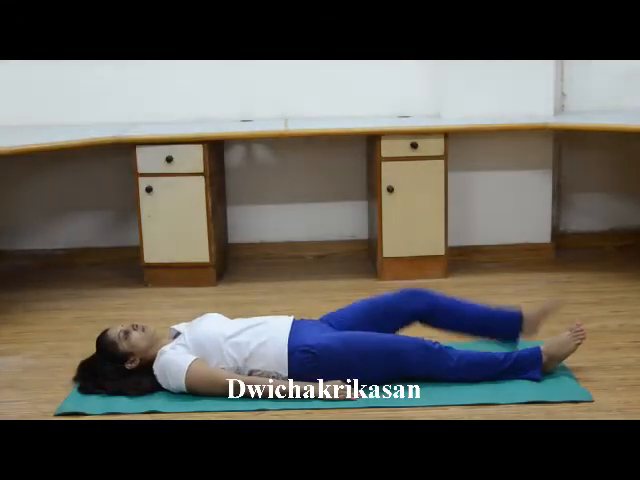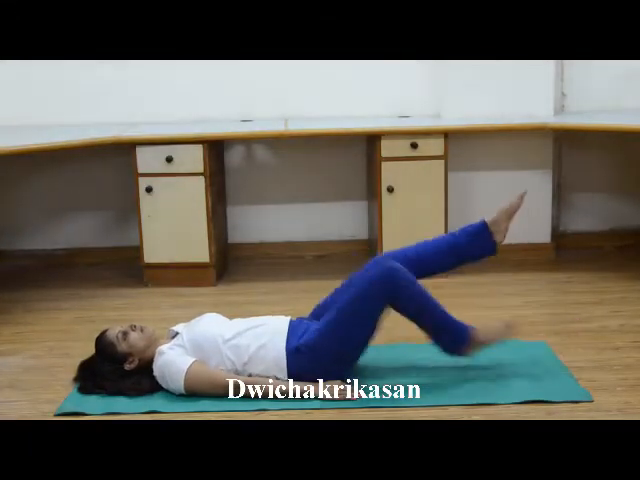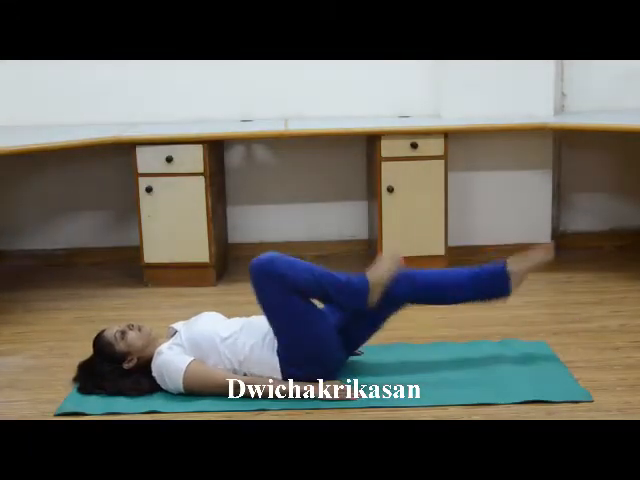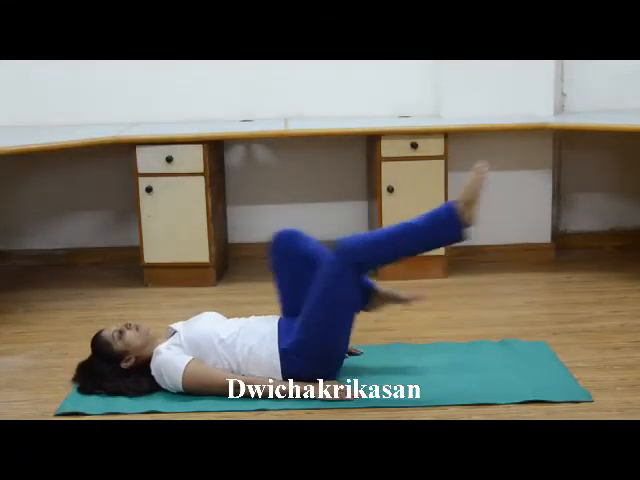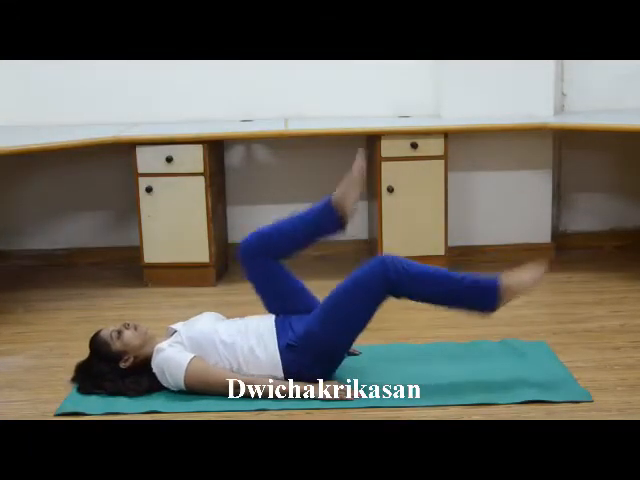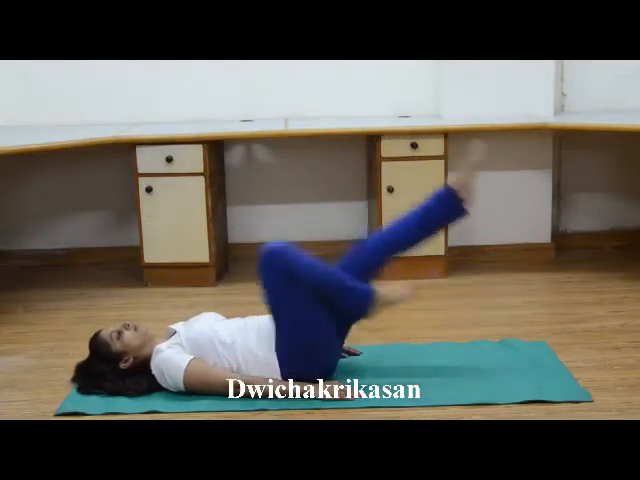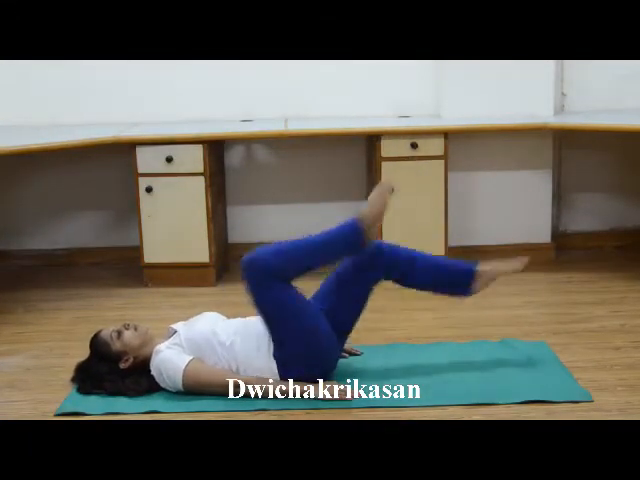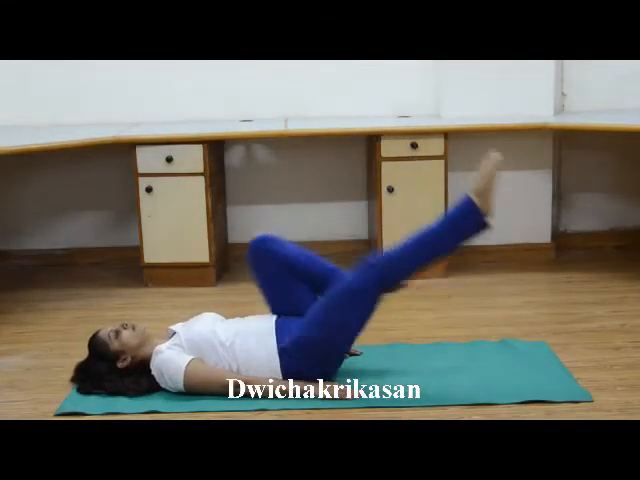
dt=0.4s
person 1, frame 1
left shoulder: (180, 332)
right shoulder: (167, 365)
right elbow: (234, 384)
right wrist: (310, 388)
left hip: (305, 329)
right hip: (304, 356)
left knee: (412, 300)
right knee: (424, 356)
left ankle: (519, 323)
right ankle: (536, 359)
person 1, frame 2
left shoulder: (179, 333)
right shoulder: (167, 366)
right elbow: (234, 384)
right wrist: (311, 388)
left hip: (300, 329)
right hip: (306, 358)
left knee: (389, 265)
right knee: (384, 278)
left ankle: (484, 235)
right ankle: (461, 339)
person 1, frame 3
left shoulder: (179, 333)
right shoulder: (166, 365)
right elbow: (232, 383)
right wrist: (304, 387)
left hip: (317, 334)
right hip: (302, 360)
left knee: (402, 284)
right knee: (266, 266)
left ankle: (505, 276)
right ankle: (363, 285)
person 1, frame 4
left shoulder: (178, 333)
right shoulder: (166, 364)
right elbow: (232, 384)
right wrist: (307, 388)
left hip: (290, 331)
right hip: (304, 357)
left knee: (286, 242)
right knee: (347, 253)
left ankle: (363, 296)
right ankle: (454, 217)
person 1, frame 5
left shoulder: (175, 333)
right shoulder: (166, 363)
right elbow: (234, 381)
left wrist: (331, 339)
right wrist: (305, 386)
left hip: (293, 325)
right hip: (304, 350)
left knee: (255, 247)
right knee: (385, 268)
left ankle: (337, 207)
right ankle: (494, 291)
person 1, frame 6
left shoulder: (178, 333)
right shoulder: (165, 364)
right elbow: (234, 384)
right wrist: (307, 388)
left hip: (295, 329)
right hip: (304, 360)
left knee: (369, 254)
right knee: (276, 256)
left ankle: (453, 196)
right ankle: (367, 301)
person 1, frame 7
left shoulder: (177, 333)
right shoulder: (164, 365)
right elbow: (234, 382)
right wrist: (306, 386)
left hip: (313, 341)
right hip: (304, 358)
left knee: (375, 256)
right knee: (258, 264)
left ankle: (472, 276)
right ankle: (358, 232)
person 1, frame 8
left shoulder: (176, 335)
right shoulder: (164, 365)
right elbow: (234, 385)
right wrist: (304, 388)
left hip: (291, 328)
right hip: (302, 356)
left knee: (263, 248)
right knee: (377, 270)
left ankle: (360, 289)
right ankle: (472, 209)
